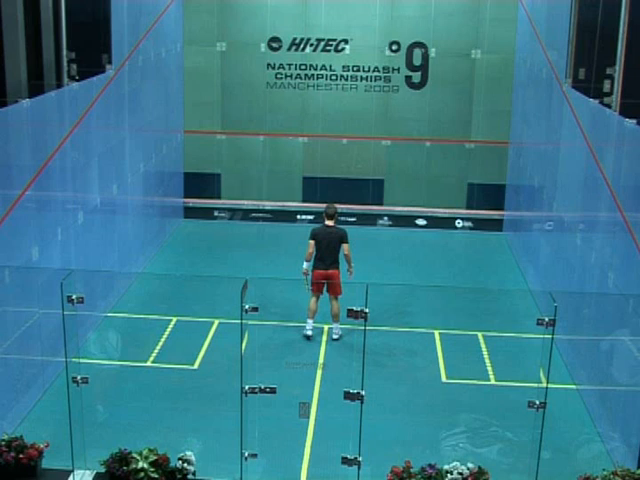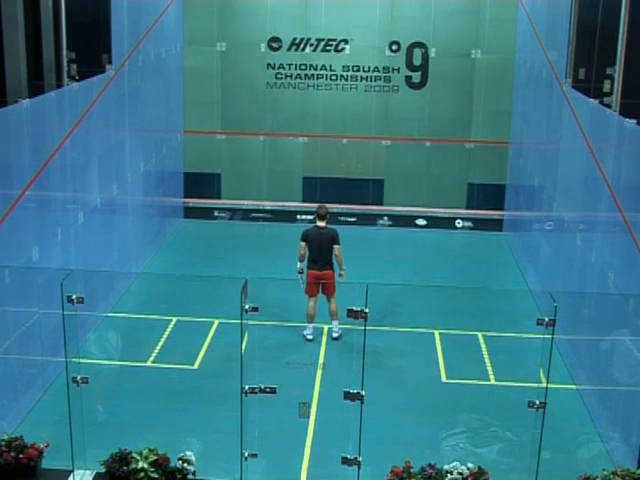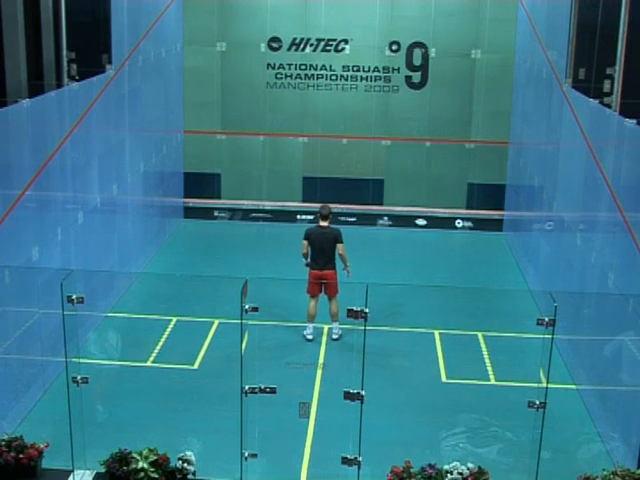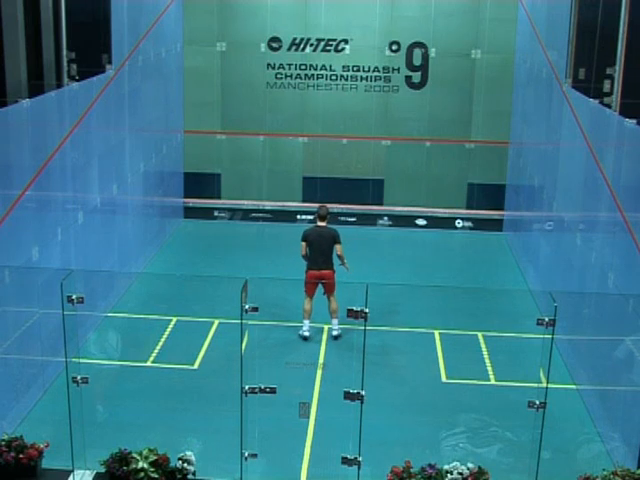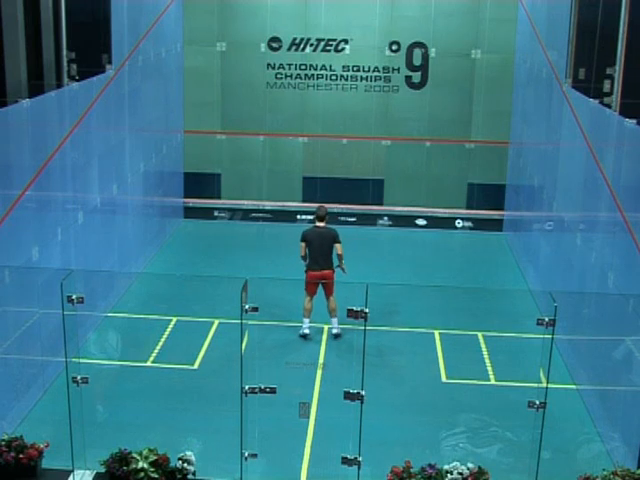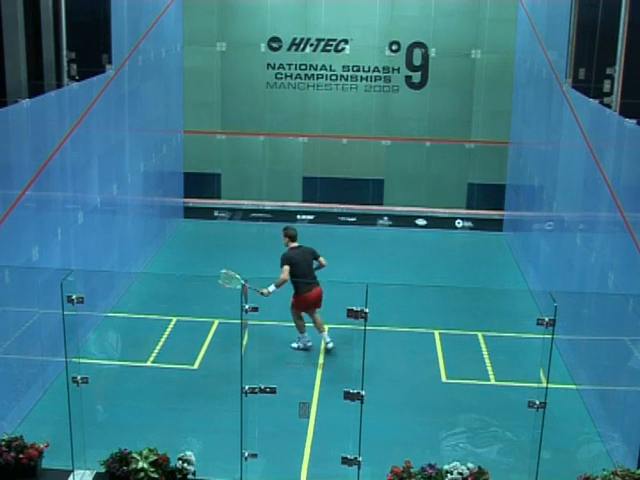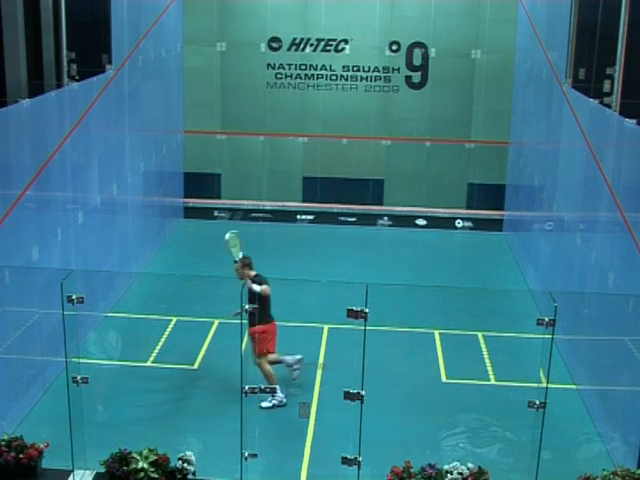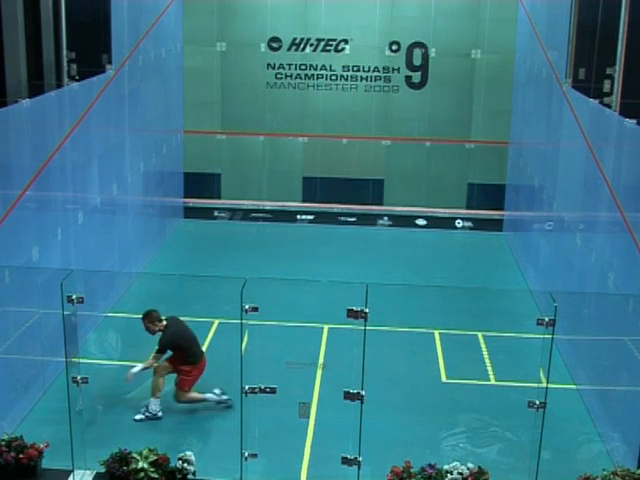
dt=0.5s
person 1, frame 1
left shoulder: (315, 231)
right shoulder: (342, 232)
left elbow: (310, 251)
right elbow: (346, 252)
left wrist: (305, 266)
right wrist: (350, 266)
left hip: (318, 270)
right hip: (333, 271)
left knee: (314, 297)
right knee: (334, 300)
left ankle: (309, 328)
right ankle: (336, 331)
person 1, frame 2
left shoulder: (307, 232)
right shoulder: (333, 233)
left elbow: (302, 253)
right elbow: (337, 253)
left wrist: (300, 266)
right wrist: (342, 269)
left hip: (312, 271)
right hip: (328, 271)
left knee: (312, 301)
right knee: (331, 299)
left ankle: (309, 331)
right ankle: (335, 330)
person 1, frame 3
left shoulder: (309, 231)
right shoulder: (336, 232)
left elbow: (304, 251)
right elbow: (341, 252)
left wrist: (307, 261)
right wrist: (346, 265)
left hip: (314, 271)
right hip: (330, 271)
left knee: (313, 301)
right knee: (333, 300)
left ankle: (310, 332)
right ankle: (335, 331)
person 1, frame 4
left shoulder: (307, 232)
right shoulder: (333, 232)
left elbow: (303, 253)
right elbow: (339, 252)
right wrist: (344, 262)
left hip: (312, 271)
right hip: (328, 271)
left knee: (308, 299)
right knee: (331, 298)
left ankle: (305, 329)
right ankle: (335, 329)
person 1, frame 5
left shoulder: (306, 233)
right shoulder: (333, 232)
left elbow: (303, 254)
right elbow: (339, 252)
right wrist: (341, 263)
left hip: (313, 271)
right hip: (328, 272)
left knee: (309, 297)
right knee: (330, 298)
left ankle: (306, 328)
right ankle: (335, 328)
person 1, frame 6
left shoulder: (286, 256)
right shoulder: (309, 250)
left elbow: (284, 278)
right elbow: (323, 263)
left wrist: (270, 289)
left hip: (303, 294)
right hip: (317, 290)
left knee: (296, 313)
right knee: (313, 313)
left ankle: (305, 341)
right ankle: (327, 340)
person 1, frame 7
left shoulder: (259, 280)
right shoulder: (251, 282)
left elbow: (267, 293)
left wrist: (253, 287)
right wrist: (249, 309)
left hip: (265, 326)
right hip: (255, 326)
left knee: (261, 361)
right knee: (263, 359)
left ankle: (279, 397)
right ankle: (292, 361)
person 1, frame 8
left shoulder: (167, 339)
right shoulder: (172, 320)
left elbow: (153, 361)
left wrist: (136, 369)
left hip: (194, 364)
left knee: (180, 397)
right knee: (159, 370)
left ankle: (215, 397)
right ankle: (154, 410)
